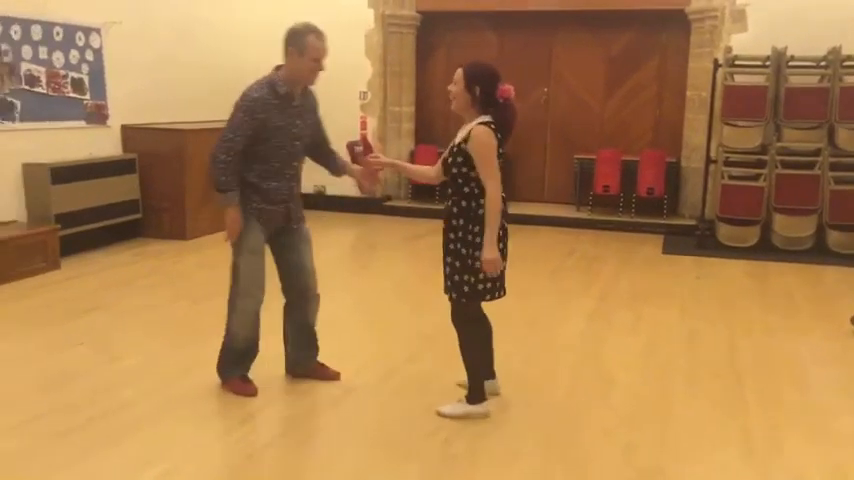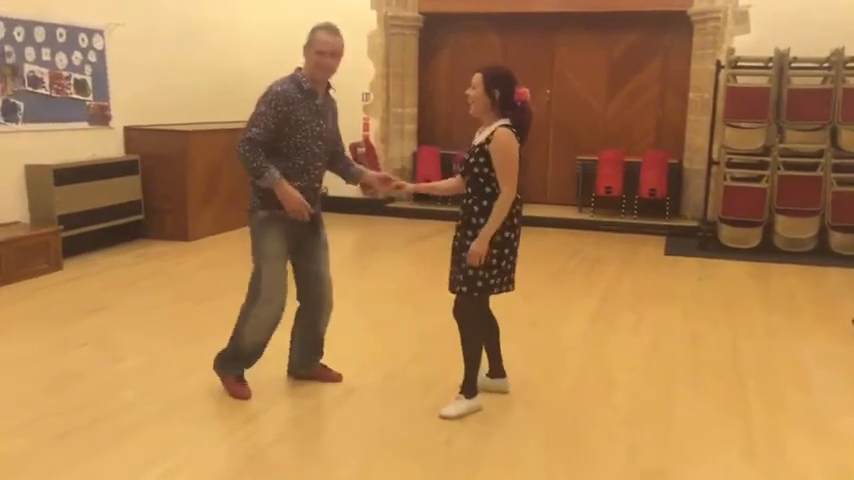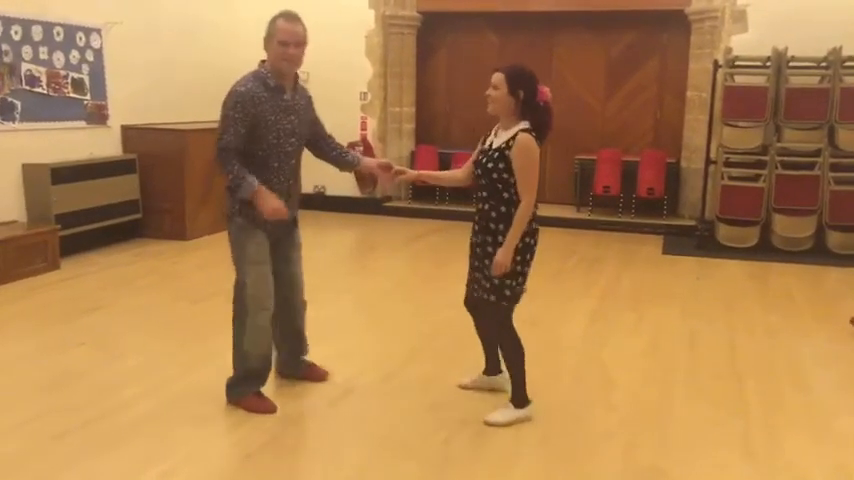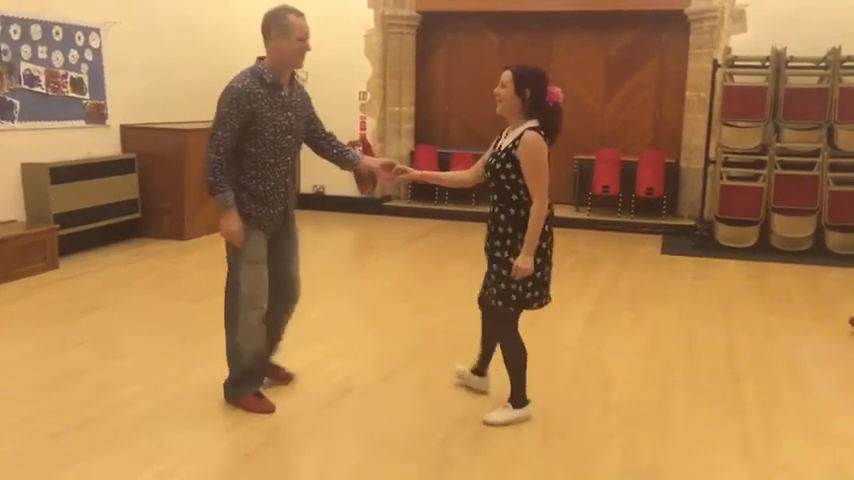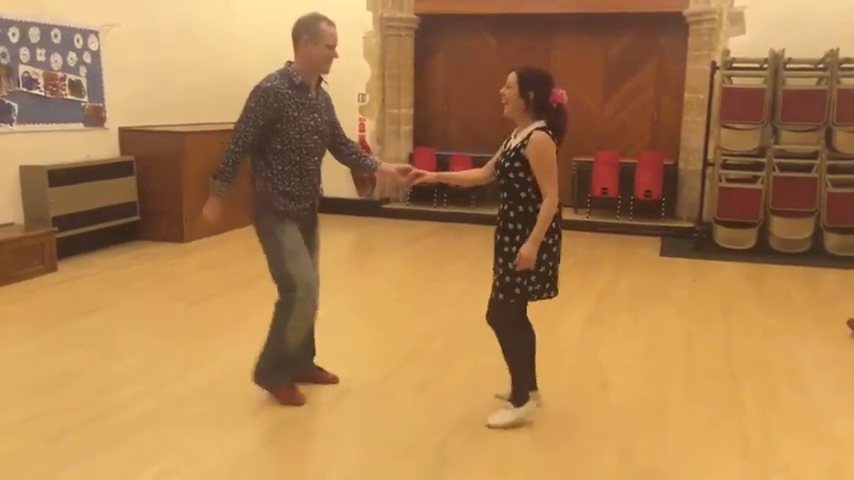
dt=0.5s
person 1, frame 1
left shoulder: (307, 99)
right shoulder: (257, 98)
left elbow: (318, 147)
right elbow: (225, 154)
left wrist: (350, 169)
right wrist: (232, 206)
left hip: (290, 209)
right hip: (254, 209)
left knee: (304, 287)
right knee: (249, 293)
left ankle: (302, 360)
right ankle: (233, 369)
person 1, frame 2
left shoulder: (329, 104)
right shoulder: (280, 94)
left elbow: (333, 157)
right elbow: (250, 148)
left wrist: (365, 176)
right wrist: (280, 187)
left hip: (309, 213)
right hip: (272, 212)
left knee: (319, 293)
right knee: (269, 295)
left ankle: (305, 361)
right ankle: (231, 365)
person 1, frame 3
left shoulder: (301, 96)
right shoulder: (245, 94)
left elbow: (320, 142)
right elbow: (226, 156)
left wrist: (364, 163)
right wrist: (259, 194)
left hip: (286, 214)
right hip: (249, 215)
left knee: (291, 292)
right knee: (256, 300)
left ankle: (291, 360)
right ankle: (244, 385)
person 1, frame 4
left shoulder: (297, 93)
right shoulder: (242, 90)
left elbow: (321, 140)
right elbow: (218, 154)
left wrist: (366, 162)
right wrist: (227, 210)
left hip: (282, 212)
right hip: (248, 213)
left knee: (286, 290)
right knee: (249, 299)
left ankle: (262, 359)
right ankle: (241, 384)
person 1, frame 5
left shoulder: (322, 98)
right shoulder: (271, 91)
left elbow: (341, 146)
right elbow: (239, 145)
left wrist: (383, 168)
right wrist: (218, 196)
left hip: (307, 210)
right hip: (276, 210)
left knee: (308, 290)
right knee: (299, 288)
left ankle: (299, 364)
right ankle: (273, 372)
person 2, frame 1
left shoulder: (482, 133)
right shoulder: (468, 131)
left elbow: (493, 192)
right elbow: (437, 174)
left wrist: (490, 245)
right wrist: (393, 164)
left hip: (475, 231)
right hip: (464, 229)
left knee: (463, 313)
right knee: (470, 309)
left ankle: (476, 399)
right ankle: (487, 377)
person 2, frame 2
left shoulder: (503, 136)
right shoulder: (483, 133)
left elbow: (508, 194)
right elbow: (464, 183)
left wrist: (484, 239)
right wrist: (416, 187)
left hip: (492, 233)
right hip: (474, 228)
left knee: (465, 309)
right knee: (477, 307)
left ankle: (469, 394)
right ankle: (496, 375)
person 2, frame 3
left shoulder: (524, 140)
right shoulder: (495, 133)
left elbow: (527, 202)
right elbow: (466, 175)
left wrist: (508, 248)
right wrist: (418, 175)
left hip: (509, 237)
right hip: (486, 232)
left knee: (499, 316)
right knee: (476, 303)
left ankle: (521, 403)
right ankle: (493, 373)
person 2, frame 4
left shoulder: (531, 140)
right shoulder: (507, 135)
left elbow: (540, 202)
right elbow: (472, 176)
left wrist: (528, 253)
right wrist: (421, 176)
left hip: (522, 240)
right hip: (502, 236)
left knee: (503, 318)
right knee: (490, 306)
left ankle: (519, 403)
right ankle: (479, 372)
person 2, frame 5
left shoulder: (539, 139)
right shoulder: (517, 135)
left elbow: (550, 198)
right elbow: (485, 174)
left wrist: (533, 244)
right wrist: (435, 177)
left hip: (530, 237)
right hip: (512, 233)
left knee: (499, 315)
right knee: (513, 314)
left ankle: (520, 400)
right ankle: (527, 387)
